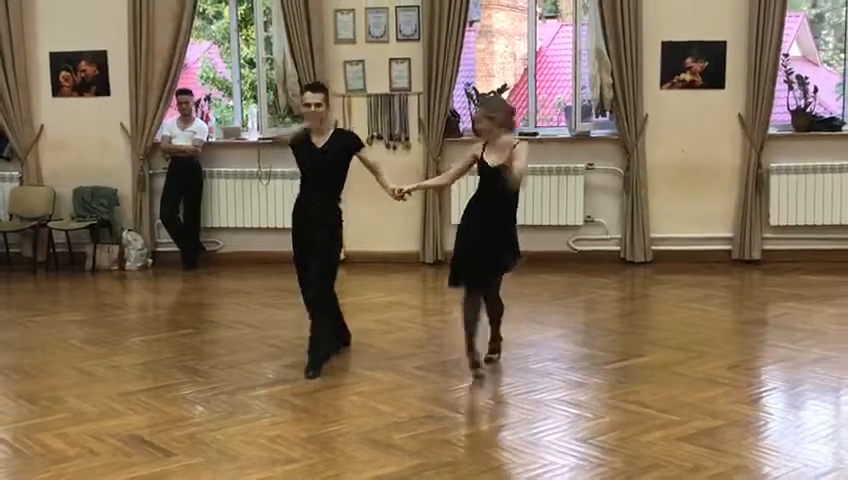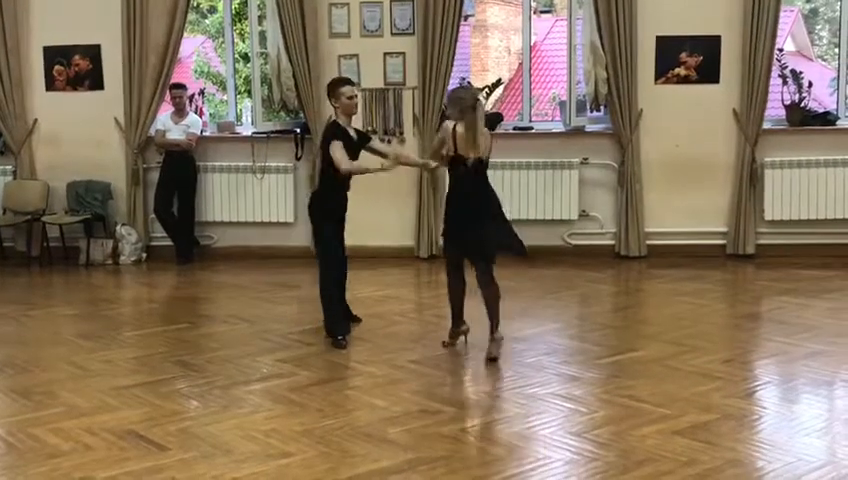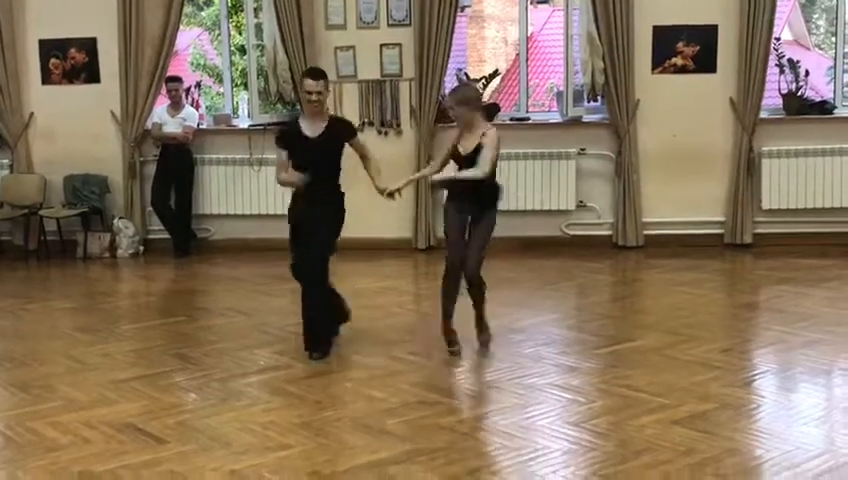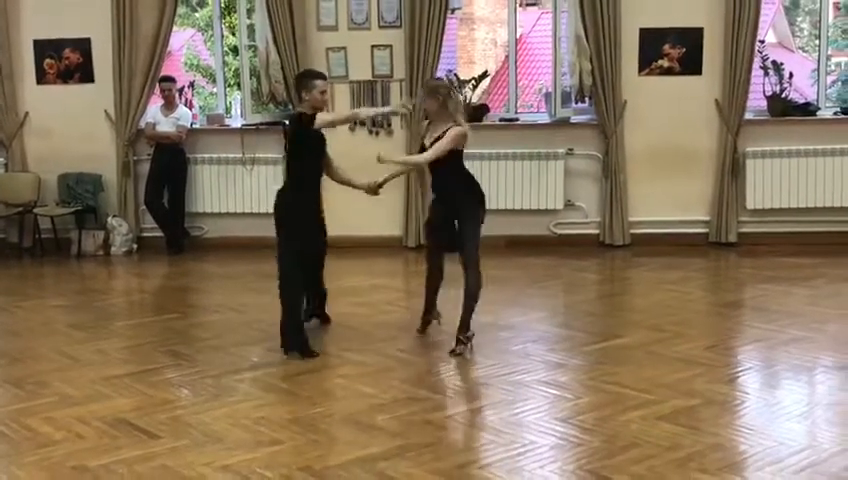
dt=1s
person 1, frame 1
left shoulder: (346, 139)
right shoulder: (298, 138)
left elbow: (373, 167)
right elbow: (280, 137)
left wrist: (389, 188)
right wrist: (305, 128)
left hip: (328, 216)
right hip: (303, 215)
left knee: (318, 282)
right knee: (308, 283)
left ankle: (318, 354)
right ankle: (337, 336)
person 1, frame 2
left shoulder: (357, 134)
right shoulder: (334, 132)
left elbow: (391, 153)
right elbow: (345, 166)
left wrist: (425, 163)
right wrist: (379, 166)
left hip: (334, 203)
right hip: (324, 204)
left knee: (337, 260)
right knee: (332, 263)
left ankle: (341, 313)
right ankle: (336, 329)
person 1, frame 3
left shoulder: (340, 126)
right shoulder: (289, 131)
left elbow: (365, 155)
right elbow: (281, 174)
left wrist: (378, 182)
right wrist: (290, 176)
left hip: (329, 204)
right hip: (302, 206)
left knee: (312, 266)
right knee: (303, 268)
left ankle: (318, 338)
right ankle: (335, 312)
person 1, frame 4
left shoulder: (317, 129)
right shoulder: (299, 122)
left elbow: (330, 170)
right elbow: (348, 116)
left wrist: (362, 186)
right wrist: (387, 110)
left hip: (308, 203)
right hip: (294, 204)
left knee: (314, 257)
right knee: (295, 267)
right ankle: (293, 339)
person 2, frame 1
left shoulder: (518, 148)
right shoulder: (480, 149)
left elbow: (517, 182)
right elbow: (449, 177)
left wrist: (511, 146)
right wrist: (414, 186)
left hip: (501, 226)
right hip: (476, 223)
left knee: (489, 288)
right knee: (474, 287)
left ankle: (495, 340)
right ankle: (471, 352)
person 2, frame 2
left shoulder: (450, 128)
right shoulder: (486, 136)
left elbow: (434, 154)
left hip: (460, 207)
right hip: (485, 206)
left knee: (454, 268)
right knee: (484, 272)
left ankle: (457, 326)
right ankle: (493, 333)
person 2, frame 3
left shoulder: (489, 134)
right shoulder: (461, 135)
left elbow: (483, 171)
right elbow: (438, 165)
left wrist: (452, 175)
right wrist: (405, 183)
left hip: (484, 204)
right hip: (458, 202)
left knee: (471, 267)
right knee: (453, 265)
left ankle: (481, 323)
right ankle: (447, 326)
person 2, frame 4
left shoulder: (458, 130)
right shoulder: (430, 126)
left elbow: (425, 158)
right elbow: (420, 160)
left wrist: (390, 160)
right wrist: (386, 179)
left hip: (464, 199)
right hip: (443, 199)
left knee: (470, 264)
right knee: (433, 258)
left ankle: (464, 330)
right ankle: (429, 312)
person 3, frame 1
left shoulder: (201, 126)
right shoulder: (169, 124)
left elbow: (195, 151)
right elbow: (163, 147)
left wrist: (173, 149)
right wrist: (183, 148)
left hip: (192, 169)
right hip: (174, 169)
left knee: (191, 214)
right knee: (166, 213)
left ankle: (191, 255)
right ankle: (191, 247)
person 3, frame 2
left shoulder: (194, 120)
right shoulder: (163, 118)
left elbow: (189, 145)
right elbow: (157, 141)
left wrist: (167, 143)
right wrist: (178, 142)
left hip: (186, 163)
right hip: (169, 163)
left knee: (186, 208)
right knee: (160, 207)
left ankle: (185, 249)
right ankle: (186, 242)
person 3, frame 3
left shoulder: (191, 112)
right shoulder: (159, 111)
left elbow: (186, 138)
right elbow: (154, 134)
left wrist: (164, 137)
right wrist: (175, 135)
left hip: (182, 157)
right hip: (165, 156)
left knee: (183, 201)
right knee: (158, 200)
left ankle: (182, 242)
right ankle: (184, 235)
person 3, frame 4
left shoulder: (184, 112)
right shoulder: (153, 110)
left elbow: (179, 138)
right elbow: (147, 133)
left wrist: (157, 136)
right wrist: (169, 134)
left hip: (176, 156)
right hip: (159, 156)
left knee: (176, 199)
right knee: (151, 199)
left ankle: (175, 240)
right ankle: (176, 233)
